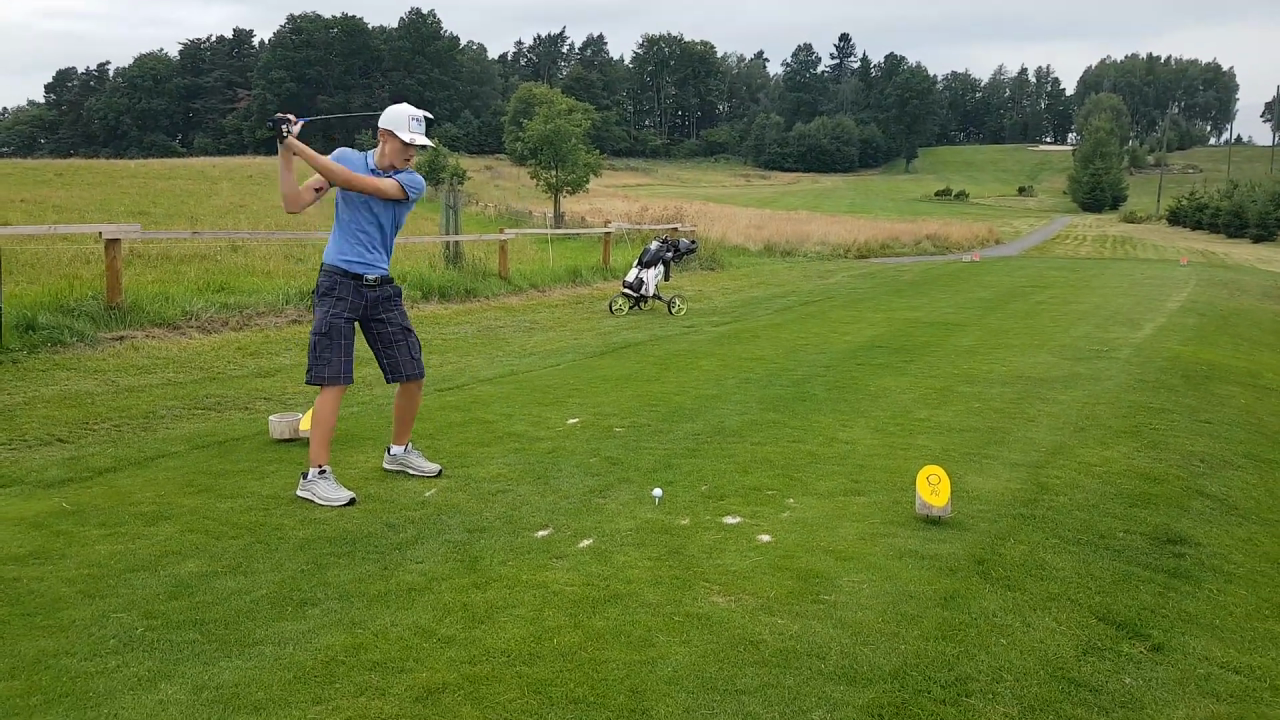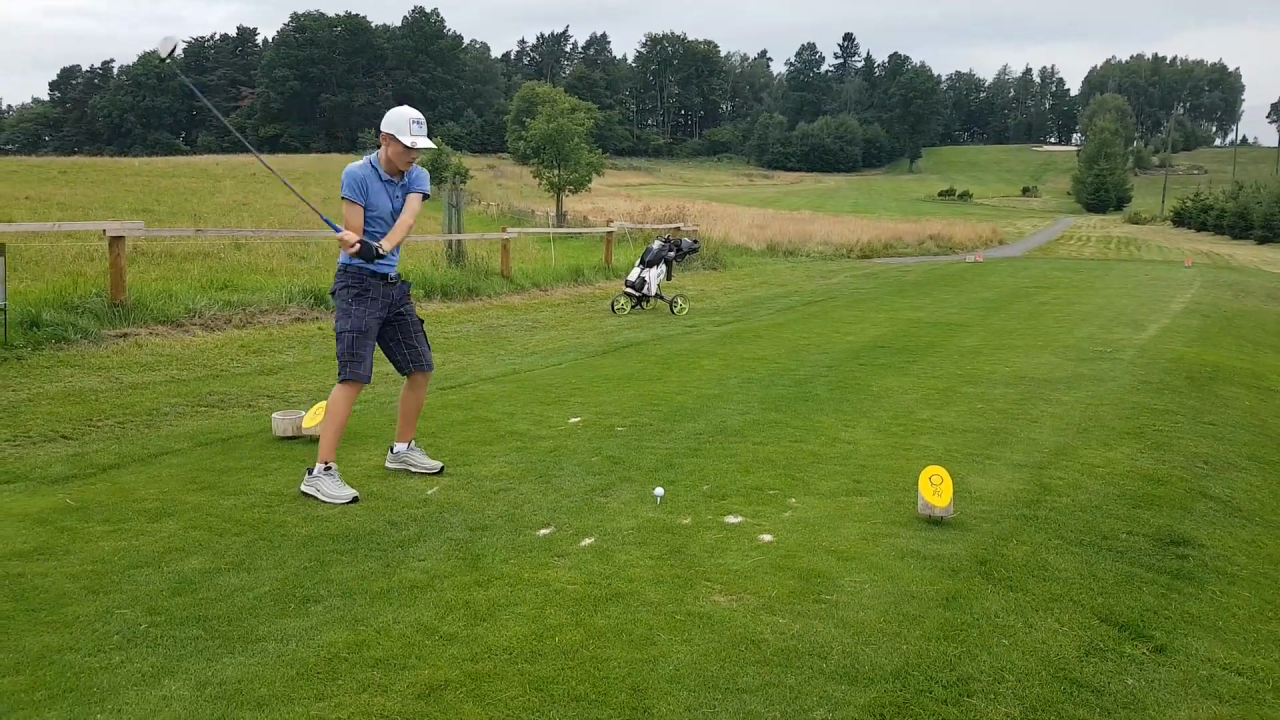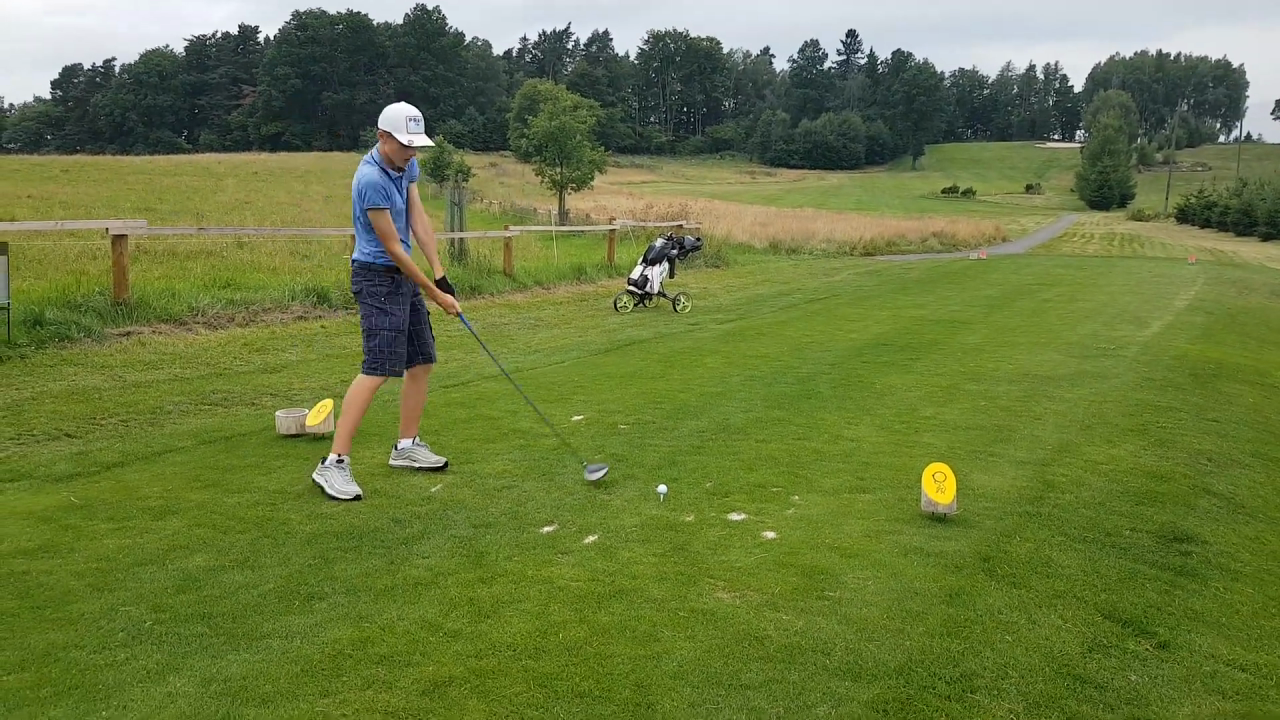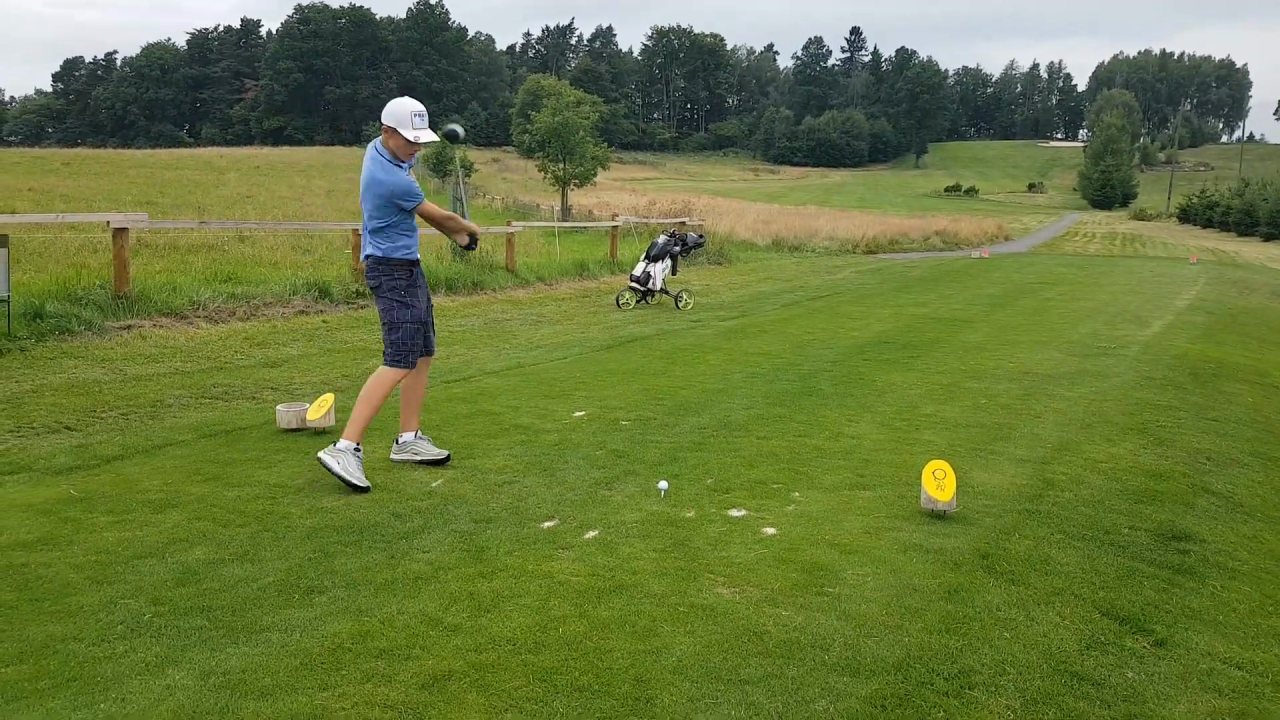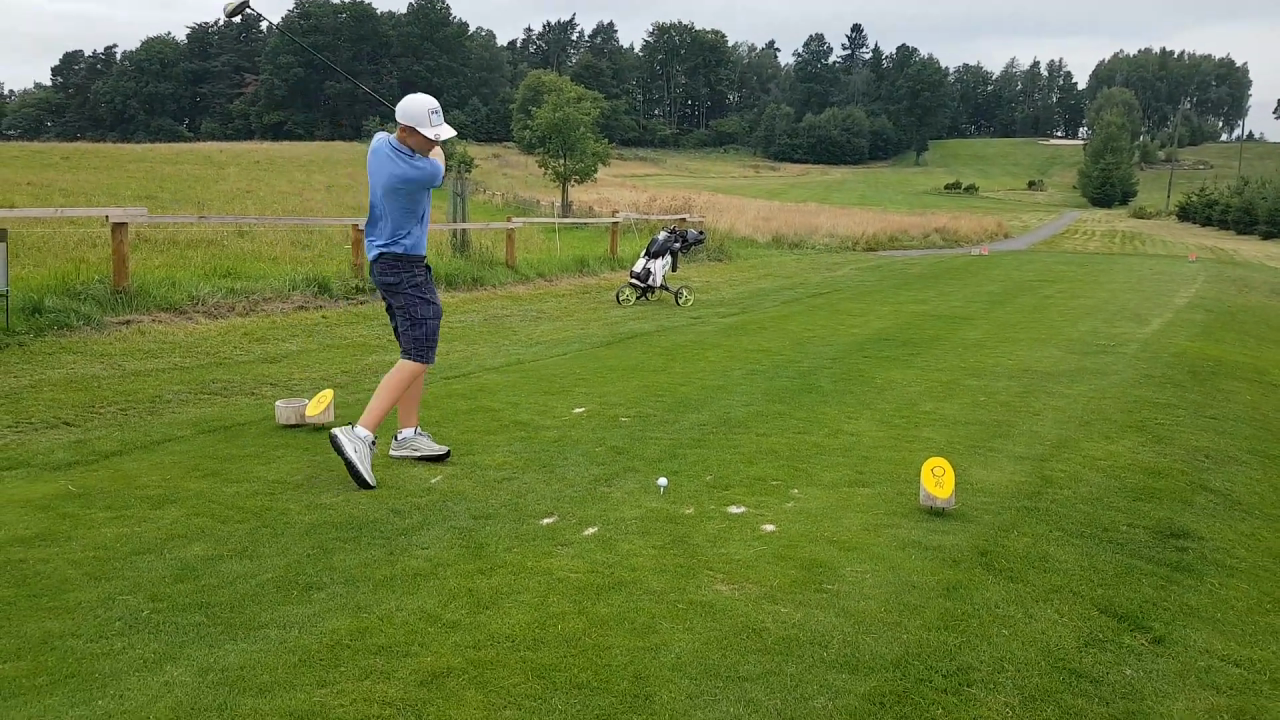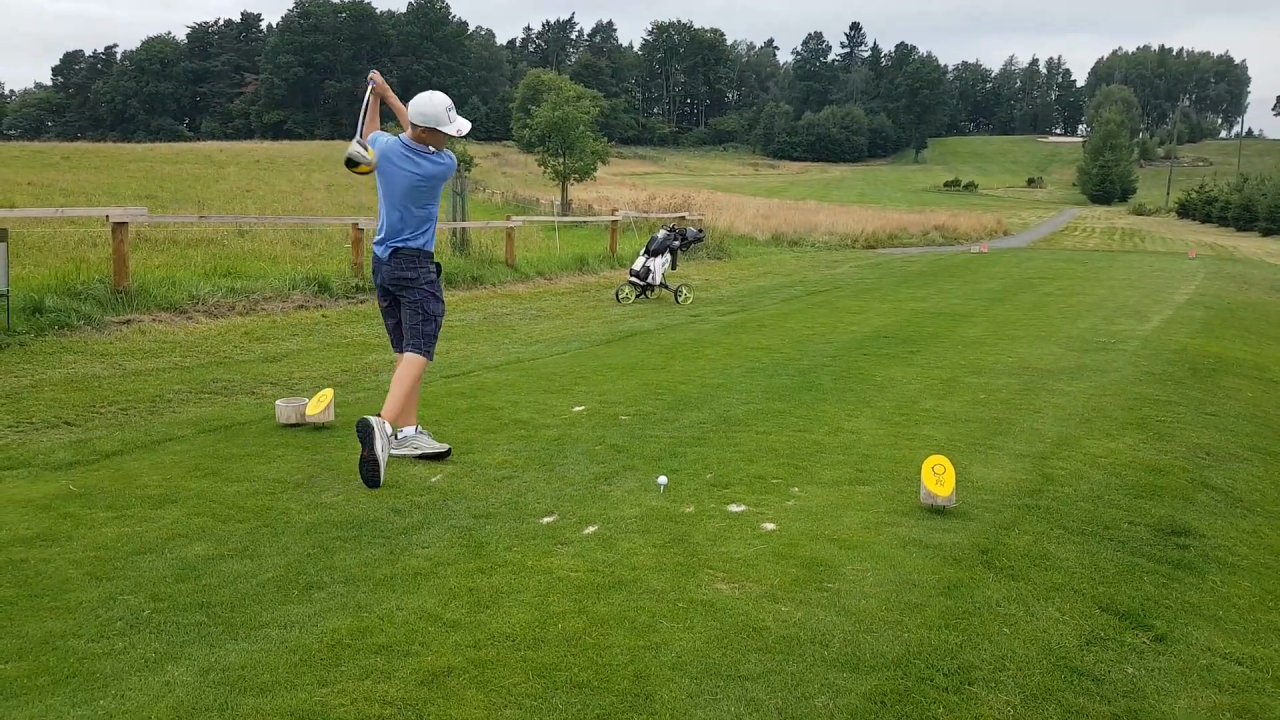
dt=0.1s
person 1, frame 1
left shoulder: (412, 182)
right shoulder: (347, 157)
left elbow: (353, 181)
right elbow: (293, 204)
left wrist: (298, 146)
right wrist: (285, 148)
left hip: (380, 287)
right hip: (338, 284)
left knee: (412, 375)
right knee: (333, 381)
left ankle: (399, 451)
right ankle: (315, 474)
person 1, frame 2
left shoulder: (418, 177)
right shoulder: (356, 174)
left elbow: (404, 226)
right elbow: (352, 234)
left wrist: (380, 245)
right wrist: (353, 240)
left hip: (391, 282)
right hip: (358, 283)
left knee: (420, 369)
right knee: (353, 376)
left ankle: (402, 448)
right ankle: (322, 470)
person 1, frame 3
left shoulder: (407, 167)
right shoulder: (370, 180)
left elbow: (419, 221)
right elbow: (394, 248)
left wrist: (440, 273)
right wrist: (432, 292)
left hip: (405, 280)
right hip: (377, 277)
left knee: (421, 363)
right knee: (377, 370)
left ankle: (406, 445)
right ankle: (334, 463)
person 1, frame 4
left shoulder: (380, 146)
right shoulder: (392, 180)
left elbow: (423, 212)
right elbow: (435, 217)
left wrist: (450, 230)
right wrist: (466, 228)
left hip: (397, 268)
right hip: (395, 271)
left knee: (419, 354)
right knee: (400, 362)
left ankle: (408, 438)
right ankle: (344, 447)
person 1, frame 5
left shoulder: (381, 143)
right shoulder: (423, 170)
left wrist: (429, 145)
right wrist: (435, 150)
left hip: (389, 264)
right hip: (404, 268)
left knee: (418, 351)
right knee: (416, 357)
left ankle: (407, 435)
right ankle: (359, 433)
person 1, frame 6
left shoulder: (384, 146)
right shoulder: (443, 164)
left elbow: (369, 132)
right elbow: (416, 130)
left wrist: (377, 93)
right wrist: (388, 92)
left hip: (383, 262)
right hip: (415, 267)
left knee: (409, 351)
right knee: (417, 354)
left ankle: (409, 432)
right ankle: (384, 425)
